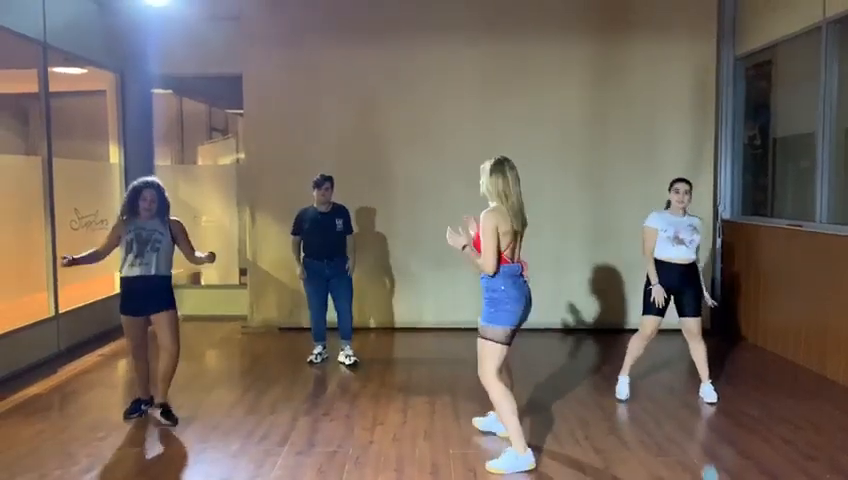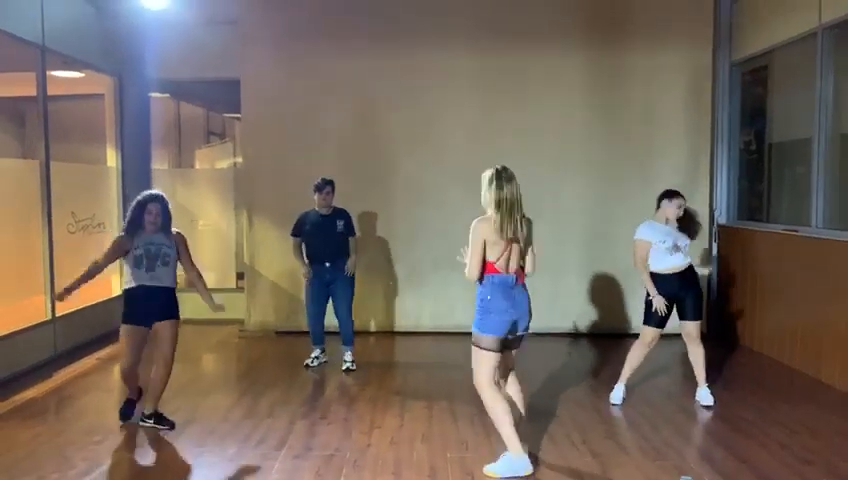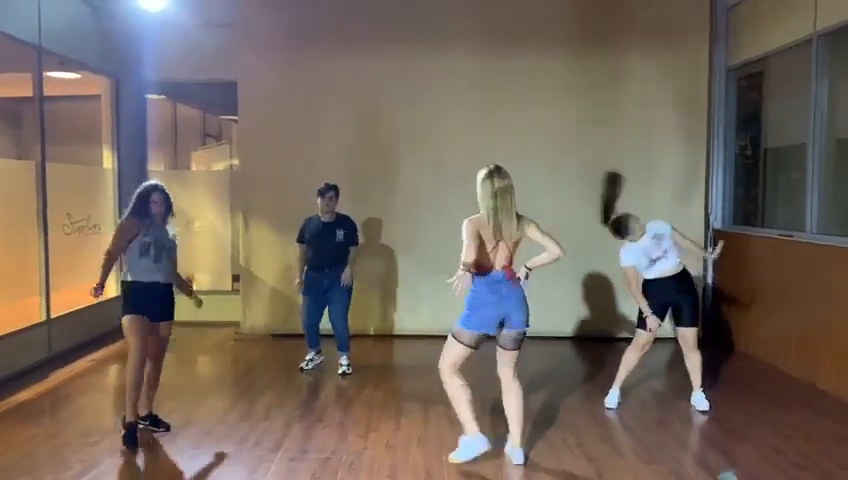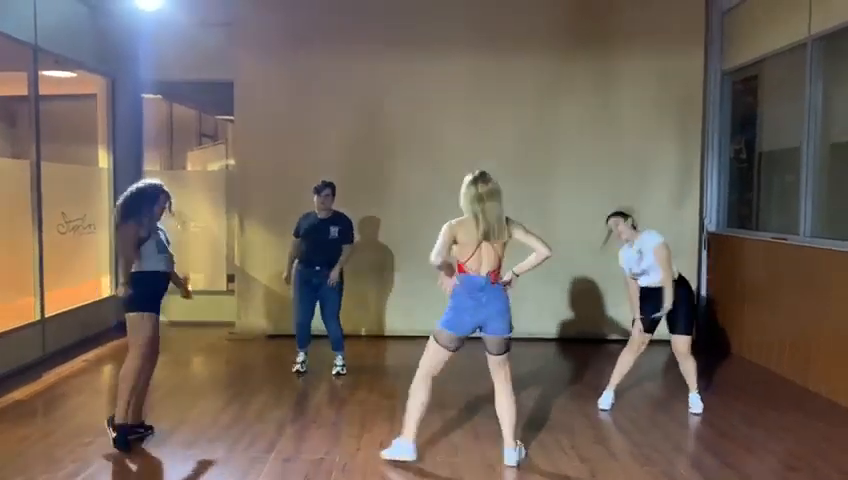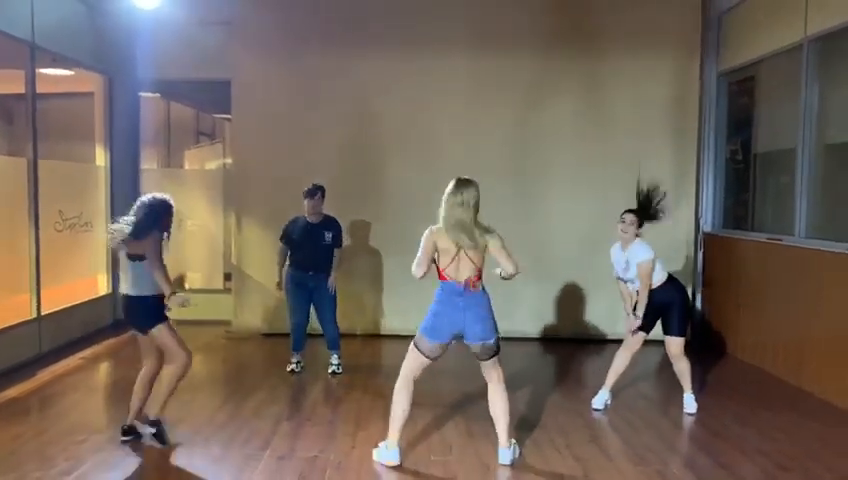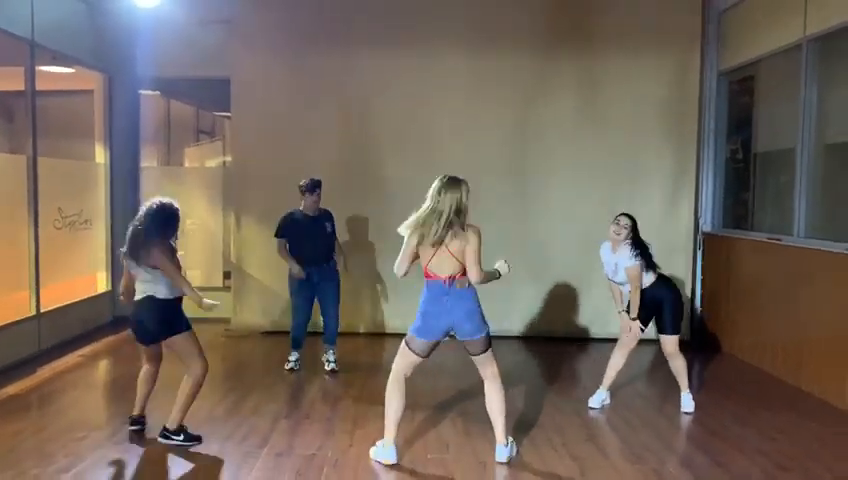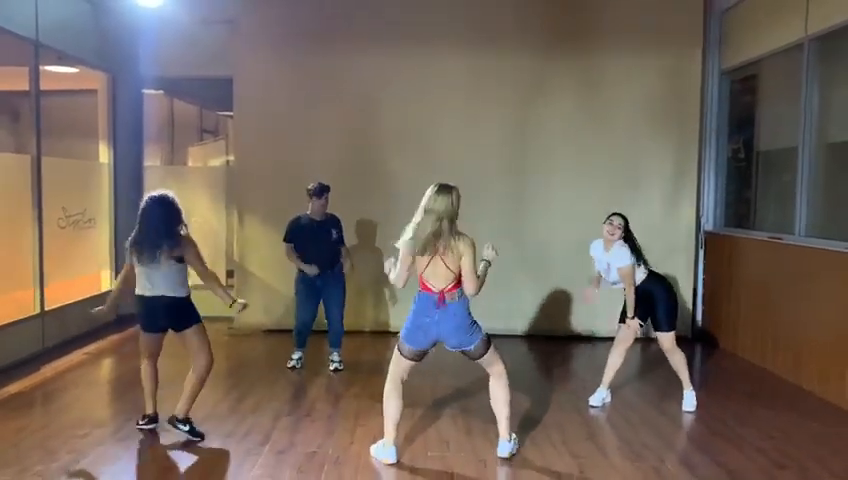
dt=0.2s
person 1, frame 1
left shoulder: (490, 215)
right shoulder: (516, 214)
left elbow: (489, 268)
left wrist: (463, 246)
right wrist: (476, 240)
left hip: (502, 296)
right hip: (518, 291)
left knee: (488, 374)
right knee: (495, 363)
left ankle: (521, 452)
right ankle: (500, 418)
person 1, frame 2
left shoulder: (481, 225)
right shoulder: (524, 223)
left elbow: (473, 272)
right elbow: (526, 265)
left wrist: (469, 261)
left hip: (493, 301)
right hip: (520, 301)
left knee: (484, 382)
right knee: (505, 370)
right ankle: (515, 436)
person 1, frame 3
left shoulder: (473, 223)
right shoulder: (521, 223)
left elbow: (469, 258)
right elbow: (555, 250)
left wrist: (464, 273)
left hip: (483, 299)
right hip: (513, 298)
left knee: (447, 366)
right knee: (508, 374)
left ankle: (473, 435)
right ankle: (516, 446)
person 1, frame 4
left shoulder: (456, 226)
right shoulder: (507, 226)
left elbow: (437, 259)
right elbow: (544, 251)
left wrist: (448, 273)
right wrist: (514, 273)
left hip: (466, 301)
right hip: (496, 302)
left knee: (425, 372)
right knee: (501, 379)
left ankle: (405, 443)
right ankle: (512, 449)
person 1, frame 5
left shoulder: (435, 234)
right shoulder: (487, 235)
left elbow: (418, 271)
right elbow: (511, 270)
left wrist: (435, 261)
right wrist: (502, 273)
left hip: (445, 308)
right hip: (477, 308)
left knee: (407, 376)
right knee: (495, 378)
left ankle: (390, 448)
right ankle: (505, 447)
person 1, frame 6
left shoulder: (418, 230)
right shoulder: (470, 233)
left elbow: (399, 270)
right elbow: (475, 278)
right wrist: (498, 271)
left hip: (433, 308)
right hip: (465, 307)
left knee: (397, 375)
right knee: (491, 375)
left ankle: (387, 448)
right ankle: (502, 446)
person 1, frame 7
left shoulder: (413, 240)
right shoulder: (464, 243)
left elbow: (398, 282)
right elbow: (472, 289)
left wrist: (390, 269)
right wrist: (487, 261)
left hip: (422, 317)
right hip: (456, 320)
left knee: (395, 377)
right knee: (497, 371)
left ankle: (388, 446)
right ankle: (505, 441)
person 2, frame 1
left shoulder: (171, 225)
right shoulder: (124, 225)
left elbow: (190, 254)
right elbow: (100, 253)
left wrist: (203, 257)
right wrist: (75, 260)
left hip: (160, 289)
right hip: (132, 289)
left knee: (170, 348)
right knee: (137, 350)
left ankle: (161, 402)
right ankle: (142, 399)
person 2, frame 2
left shoulder: (174, 239)
right shoulder: (126, 239)
left elbow: (191, 272)
right elbow: (100, 265)
left wrist: (209, 299)
right wrist: (73, 286)
left hip: (165, 302)
right hip: (135, 301)
left knee: (165, 358)
right knee: (127, 363)
left ankle: (151, 411)
right ankle: (134, 392)
person 2, frame 3
left shoulder: (167, 233)
right shoulder: (132, 224)
right elbow: (112, 253)
left wrist: (189, 293)
right wrist: (102, 281)
left hip: (163, 296)
right hip: (137, 292)
left knee: (156, 356)
right knee: (138, 355)
left ankle: (146, 413)
right ankle: (130, 420)
person 2, frame 4
left shoulder: (155, 228)
right shoulder: (133, 225)
right elbow: (125, 254)
left wrist: (181, 284)
right wrist: (123, 282)
left hip: (150, 289)
right hip: (141, 289)
left knee: (150, 357)
right knee: (139, 354)
left ankle: (133, 420)
right ankle: (118, 421)
person 2, frame 5
left shoulder: (131, 236)
right shoulder: (151, 237)
right elbow: (156, 266)
left wrist: (165, 295)
right wrist: (171, 294)
left hip: (137, 304)
right hip: (144, 306)
left knee: (153, 362)
right knee: (182, 357)
left ankle: (132, 424)
right ankle: (150, 416)
person 2, frame 6
left shoulder: (134, 247)
right shoulder: (160, 246)
left elbow: (128, 283)
right elbow: (176, 277)
left wrist: (127, 299)
right wrist: (200, 300)
left hip: (141, 312)
right hip: (165, 311)
left knee: (151, 361)
right knee: (198, 367)
left ankle: (137, 416)
right ankle: (172, 428)
person 2, frame 7
left shoulder: (136, 243)
right shoulder: (181, 239)
left elbow: (125, 279)
right elbow: (204, 273)
left wrist: (109, 306)
right wrist: (230, 300)
left hip: (149, 306)
right hip: (178, 306)
left knee: (148, 358)
right knee: (204, 360)
left ankle: (150, 415)
right ankle: (180, 417)
person 3, frame 1
left shoulder: (696, 223)
right shoulder: (657, 218)
left elbow: (693, 255)
right elbow: (648, 253)
left wrist: (703, 289)
right wrist: (655, 284)
left hip: (689, 277)
right hip: (662, 274)
left knee: (694, 333)
right knee: (647, 331)
left ankle: (706, 384)
right ankle: (623, 377)
person 3, frame 2
left shoulder: (674, 229)
right shoulder: (645, 231)
right elbow: (641, 266)
left wrist: (695, 268)
right wrist: (654, 295)
left hip: (688, 282)
right hip: (661, 286)
left knee: (693, 337)
right knee: (646, 340)
left ankle: (702, 388)
right ankle: (620, 385)
person 3, frame 3
left shoulder: (658, 227)
right shoulder: (627, 253)
left elbow: (684, 243)
right elbow: (634, 286)
left wrist: (707, 254)
right wrist: (647, 313)
left hip: (682, 285)
right hip: (656, 293)
left knee: (689, 344)
right knee: (640, 343)
left ankle: (697, 393)
right ankle: (615, 389)
person 3, frame 4
left shoulder: (651, 237)
right shoulder: (624, 253)
left elbow: (666, 268)
right elbow: (633, 286)
left wrist: (669, 298)
right wrist: (637, 319)
left hip: (677, 292)
right hip: (646, 295)
left knee: (682, 351)
right knee: (633, 345)
left ankle: (694, 395)
right ankle: (609, 392)
person 3, frame 5
left shoulder: (641, 250)
right shoulder: (615, 251)
left elbow: (645, 287)
right elbow: (623, 285)
left wrist: (639, 317)
right wrist: (629, 314)
left hip: (672, 297)
right hip: (646, 298)
left knee: (675, 353)
right knee: (629, 346)
left ankle: (688, 394)
right ankle: (605, 391)
person 3, frame 6
left shoulder: (629, 254)
right shoulder: (605, 249)
left elbow: (635, 288)
right elbow: (614, 282)
left wrist: (632, 318)
right wrist: (621, 310)
left hip: (665, 295)
right hip: (642, 298)
left knee: (670, 350)
right knee: (623, 344)
left ankle: (686, 394)
right ankle: (602, 392)
person 3, frame 7
left shoulder: (621, 253)
right shoulder: (596, 246)
left elbow: (629, 287)
right elbow: (599, 273)
left wrist: (631, 317)
right wrist: (594, 286)
left hip: (658, 292)
right hip: (637, 295)
left knee: (668, 346)
right knee: (621, 342)
left ankle: (688, 391)
right ankle: (603, 390)
person 4, frame 1
left shoulder: (342, 212)
right shoulder: (304, 215)
left elbow: (349, 237)
right elbow: (296, 241)
left wrist: (351, 258)
right wrist: (299, 264)
left hip: (339, 267)
right hip: (313, 267)
left knee: (344, 309)
right knee: (316, 310)
left ankle: (346, 349)
right ankle: (320, 347)
person 4, frame 2
left shoulder: (343, 215)
right shoulder: (305, 218)
left elbow: (351, 239)
right elbow: (296, 244)
left wrist: (353, 257)
right wrist: (303, 264)
left hip: (340, 271)
right hip: (316, 272)
left knee: (344, 314)
right knee: (314, 314)
left ankle: (348, 354)
right ankle: (319, 351)
person 4, frame 3
left shoulder: (346, 223)
right shoulder: (309, 223)
left elbow: (353, 249)
right elbow: (302, 251)
left wrist: (348, 269)
right wrist: (299, 275)
left hip: (338, 277)
right hip: (313, 277)
left knee: (339, 320)
right knee: (309, 320)
left ankle: (344, 358)
right ankle: (314, 353)
person 4, frame 4
left shoulder: (342, 221)
right shoulder: (305, 220)
left elbow: (347, 248)
right elbow: (295, 245)
left wrist: (337, 269)
right wrist: (288, 269)
left hip: (329, 275)
right hip: (304, 274)
left knee: (331, 318)
right knee: (301, 318)
left ankle: (339, 358)
right ankle: (301, 356)
person 4, frame 5
left shoulder: (332, 224)
right shoulder: (294, 224)
left elbow: (337, 252)
right elbow: (283, 249)
left wrist: (333, 275)
right wrist: (280, 275)
left hip: (323, 279)
right hip: (297, 278)
left knee: (328, 320)
right knee: (298, 320)
left ankle: (335, 357)
right ankle: (296, 357)
person 4, frame 6
left shoulder: (327, 216)
right shoulder: (290, 219)
left elbow: (334, 240)
right elbow: (280, 246)
left wrist: (339, 254)
right wrist: (292, 264)
left hip: (327, 272)
right hip: (302, 274)
left knee: (331, 314)
right knee: (300, 316)
left ankle: (330, 354)
right ankle: (294, 354)
person 4, frame 7
left shoulder: (334, 222)
right shoulder: (297, 224)
left elbow: (340, 245)
right elbow: (289, 251)
left wrist: (346, 258)
right wrist: (303, 266)
left hip: (333, 277)
right hip: (307, 278)
left knee: (335, 317)
right knee: (304, 319)
left ankle: (335, 355)
right ankle: (297, 353)
